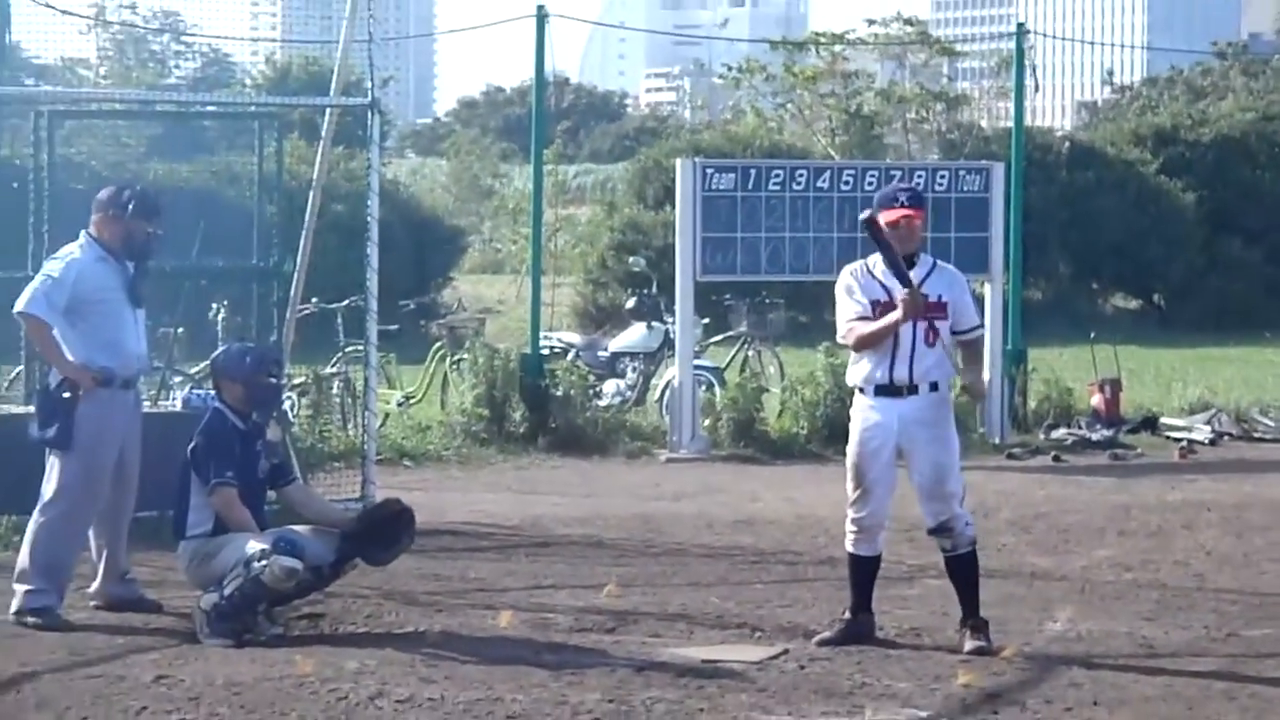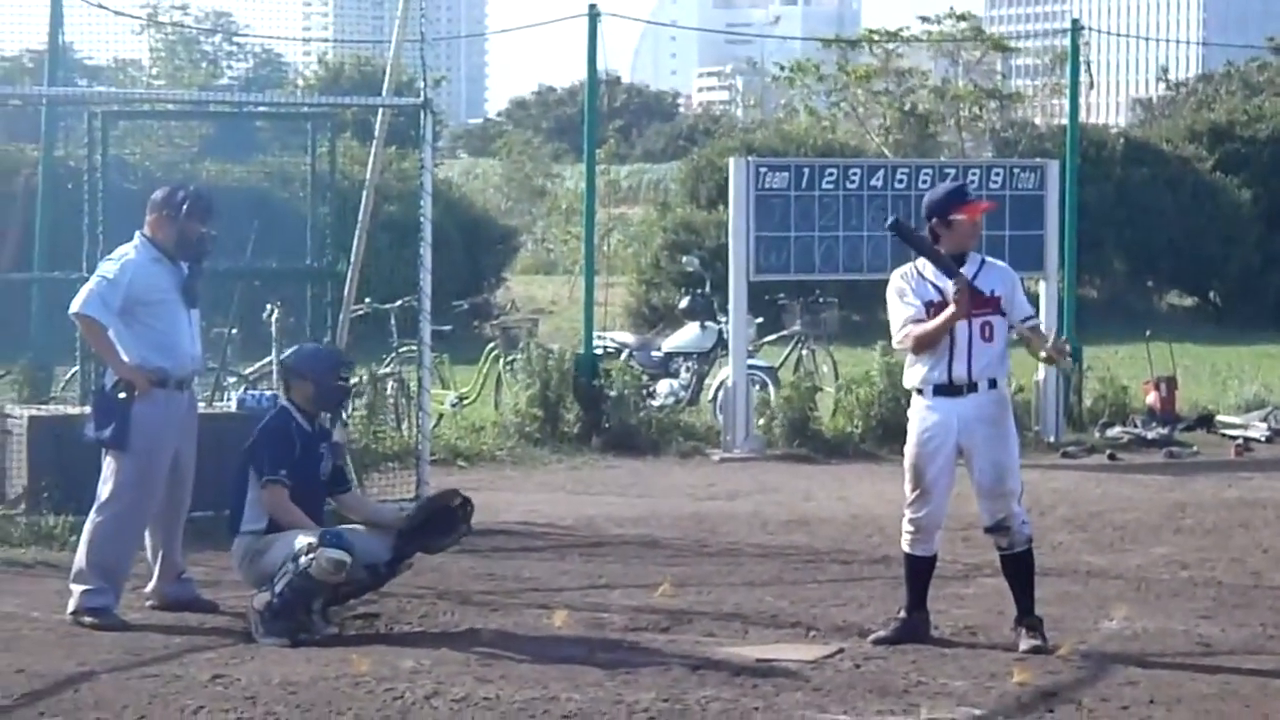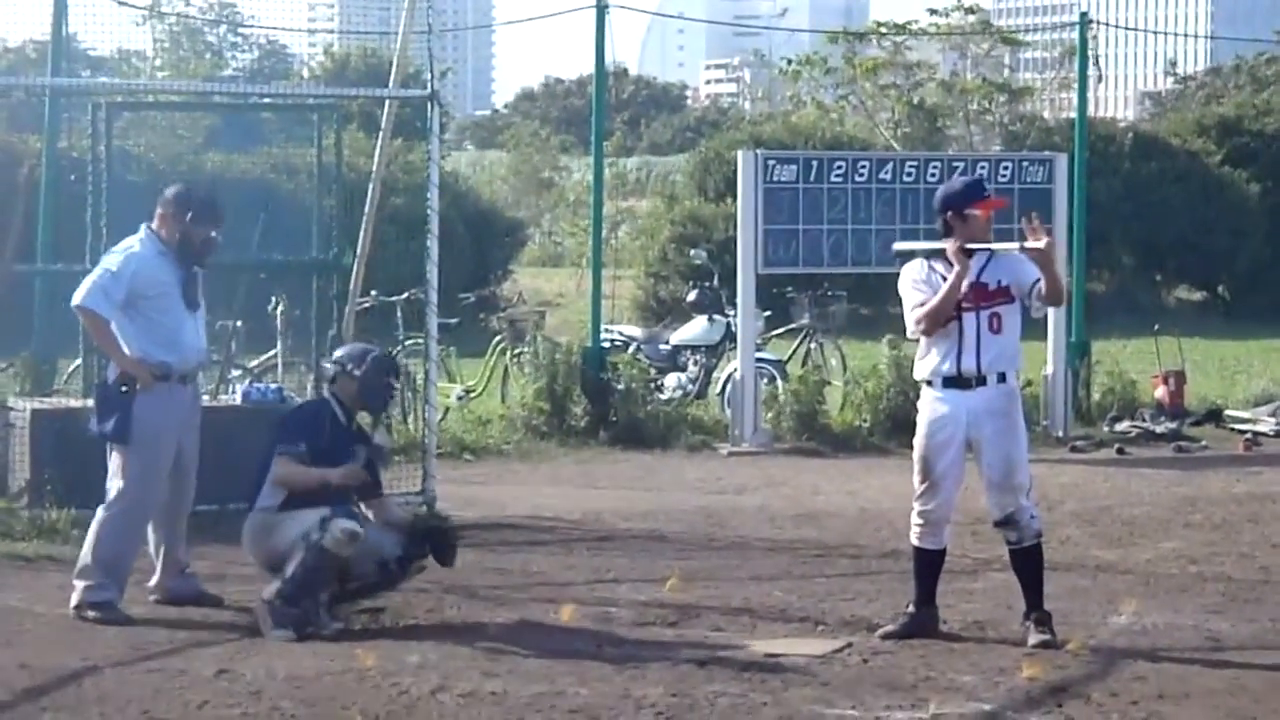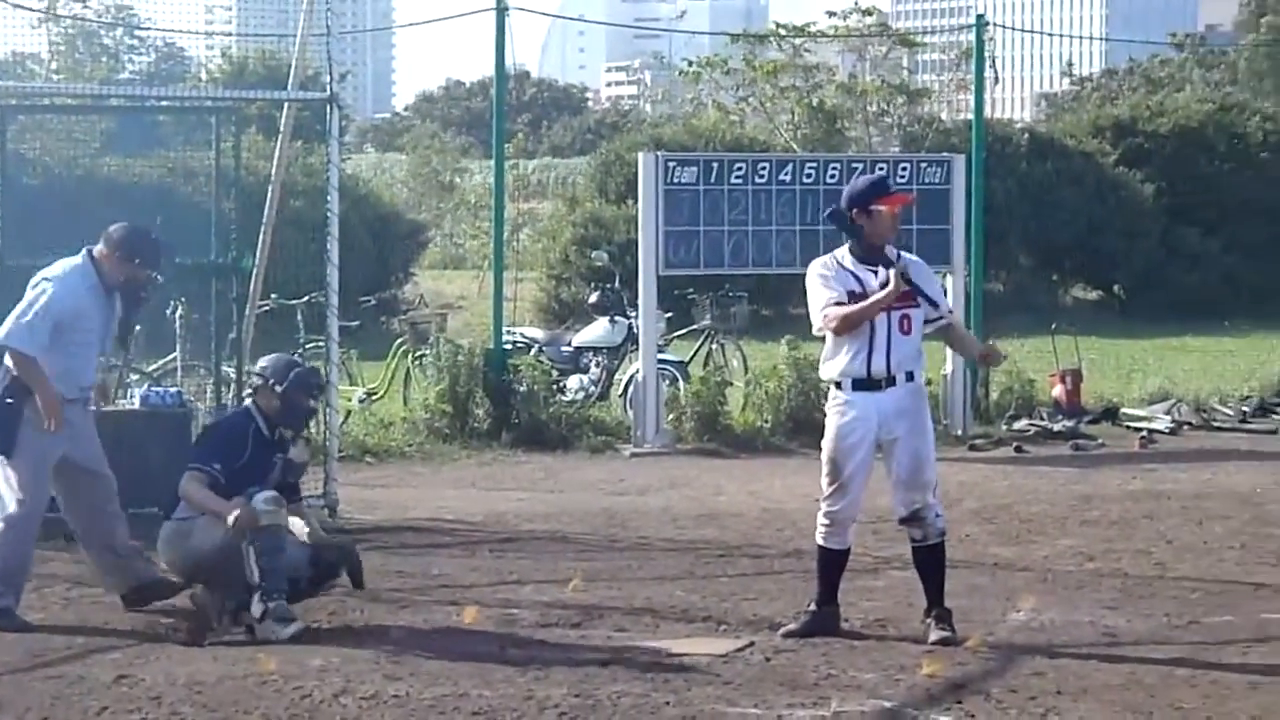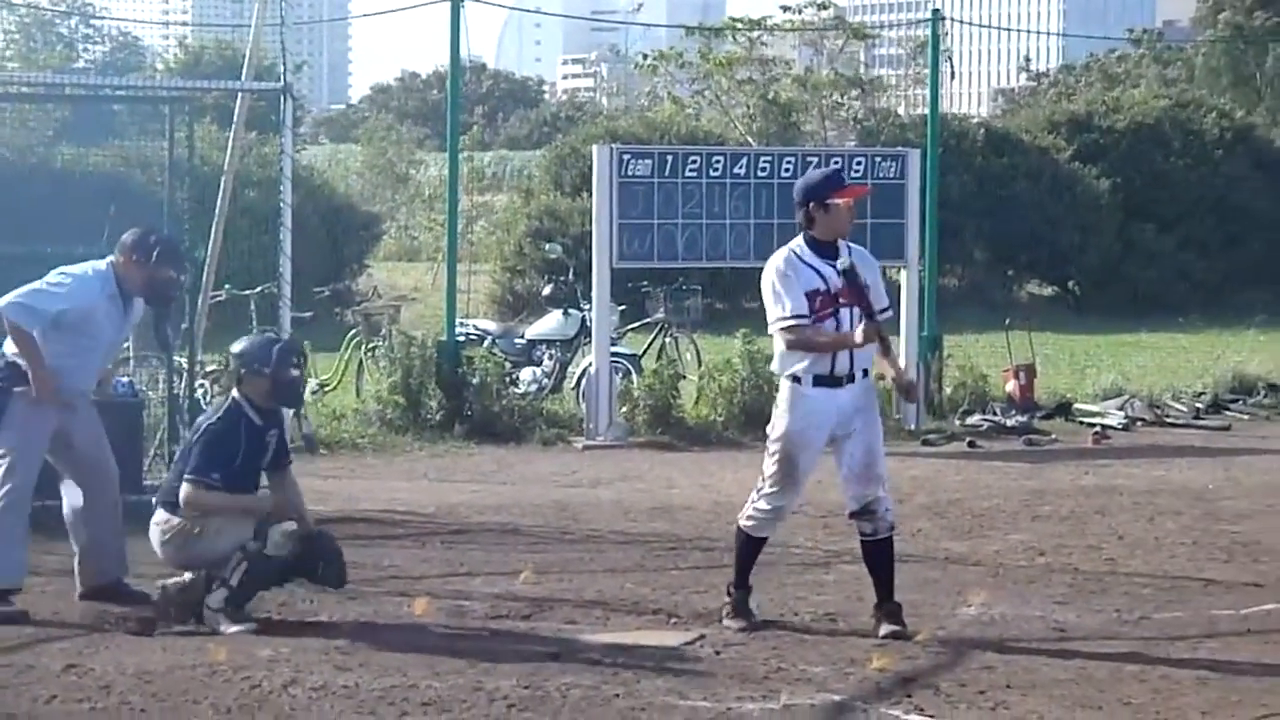
dt=0.5s
person 1, frame 1
left shoulder: (949, 278)
right shoulder: (855, 277)
left elbow: (969, 340)
right elbow: (855, 338)
left wrist: (973, 377)
right wrist: (896, 318)
left hip: (929, 405)
right hip: (873, 407)
left knee: (949, 514)
right knee: (864, 516)
left ankle: (972, 621)
right ankle: (859, 617)
person 1, frame 2
left shoulder: (999, 275)
right shoulder: (907, 279)
left elbow: (1025, 329)
right elbow: (913, 342)
left wrist: (1046, 349)
right wrist: (953, 311)
left hip: (987, 403)
right hip: (931, 407)
left knee: (1007, 513)
right knee: (921, 515)
left ankle: (1028, 620)
right ankle: (915, 616)
person 1, frame 3
left shoulder: (1009, 264)
right shoulder: (918, 271)
left elbow: (1052, 297)
right elbow: (927, 324)
left wrist: (1047, 261)
right wrist: (959, 273)
left hip: (996, 397)
right hip: (940, 400)
left knee: (1015, 506)
right knee: (930, 508)
left ankle: (1036, 614)
right ankle: (923, 610)
person 1, frame 4
left shoulder: (914, 268)
right shoulder: (825, 270)
left elbow: (944, 323)
right elbow: (837, 323)
left wrist: (976, 349)
right wrist: (887, 294)
left hip: (905, 396)
right hip: (851, 401)
left knee: (921, 505)
right knee: (836, 509)
left ankle: (937, 612)
right ankle: (825, 609)
person 1, frame 5
left shoulder: (863, 261)
right shoulder: (784, 266)
right elbow: (790, 337)
left wrist: (896, 369)
right wrist: (847, 341)
left hip: (857, 393)
right hip: (805, 395)
left knee: (872, 501)
right knee: (773, 498)
left ankle: (886, 606)
right ankle: (737, 595)
person 2, frame 1
left shoulder: (124, 267)
right shoulder: (73, 263)
right elbow: (30, 312)
right wrist: (68, 369)
left hip: (126, 396)
right hip: (89, 399)
left knee: (117, 498)
right knee: (69, 497)
left ankle: (113, 583)
right ankle: (34, 595)
person 2, frame 2
left shoulder: (178, 268)
right shoulder: (128, 263)
right elbow: (85, 312)
right wrist: (123, 369)
left hip: (181, 396)
right hip: (142, 400)
left knee: (173, 498)
right knee: (124, 499)
left ankle: (170, 584)
right ankle: (91, 596)
person 2, frame 3
left shoulder: (184, 263)
right shoulder: (133, 257)
right elbow: (87, 305)
right wrist: (126, 361)
left hip: (185, 390)
right hip: (147, 393)
left knee: (177, 492)
right knee: (130, 493)
left ankle: (173, 580)
right ankle: (94, 592)
person 2, frame 4
left shoulder: (108, 290)
right shoulder: (61, 284)
left wrist: (91, 391)
right wrist: (44, 394)
left hip: (74, 406)
right hip: (34, 409)
left knee: (98, 493)
left ankle: (134, 578)
person 2, frame 5
left shoulder: (132, 300)
right shoulder: (78, 285)
left wrist: (100, 375)
right wrist: (38, 370)
left hip: (74, 399)
left knee: (101, 483)
left ankle: (101, 577)
person 3, frame 1
left shoulder: (262, 431)
right shoulder: (215, 431)
left elbow: (296, 494)
right elbow: (226, 505)
left wrist: (352, 523)
right wrist: (266, 542)
left hip: (236, 539)
right hip: (203, 549)
left knee: (337, 548)
right knee: (285, 558)
left ankle: (252, 605)
right ankle: (216, 609)
person 3, frame 2
left shoulder: (321, 435)
right shoulder: (277, 429)
left elbow: (349, 501)
right elbow: (276, 504)
left wrist: (406, 520)
right wrist: (325, 538)
left hip: (303, 541)
right hip: (259, 548)
left knee: (393, 548)
right knee: (333, 550)
left ankle: (308, 604)
right ankle: (269, 609)
person 3, frame 3
left shoulder: (360, 437)
right shoulder: (311, 415)
left elbow: (377, 504)
right elbow: (279, 472)
left wrist: (414, 522)
right wrist: (332, 475)
left hip: (318, 535)
right hip: (269, 531)
left knee: (410, 549)
right knee: (344, 524)
left ankle: (318, 598)
right ankle: (278, 604)
person 3, frame 4
left shoulder: (282, 444)
right shoulder: (233, 428)
left elbow: (294, 509)
right elbow: (188, 487)
left wrist: (323, 543)
right wrist: (228, 510)
left hip: (230, 551)
right hip: (184, 540)
left knee: (323, 565)
right knee: (264, 501)
left ankle: (225, 602)
right ankle: (270, 610)
person 3, frame 5
left shoulder: (270, 418)
right shoulder: (224, 426)
left elbow: (283, 479)
right elbow: (190, 498)
left wrist: (313, 535)
right wrist: (257, 502)
left hip: (212, 523)
right hip: (180, 530)
right knee: (281, 530)
left ankle: (189, 591)
right ankle: (221, 605)
